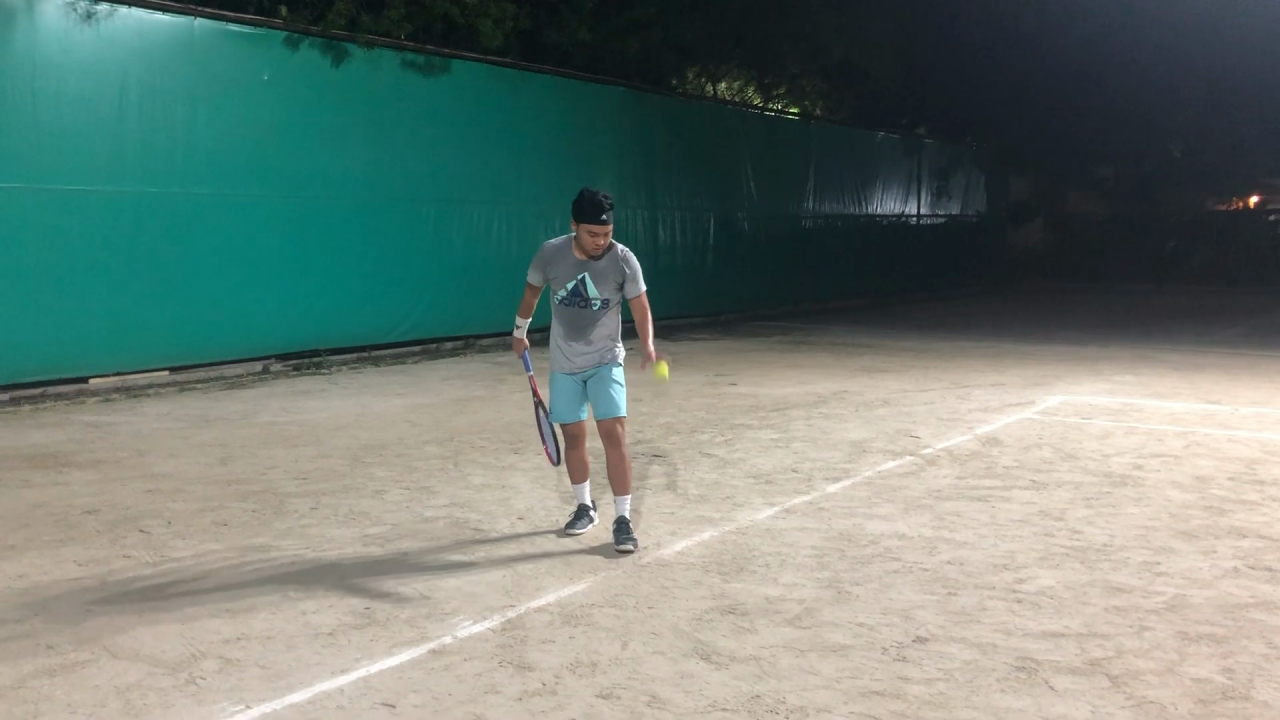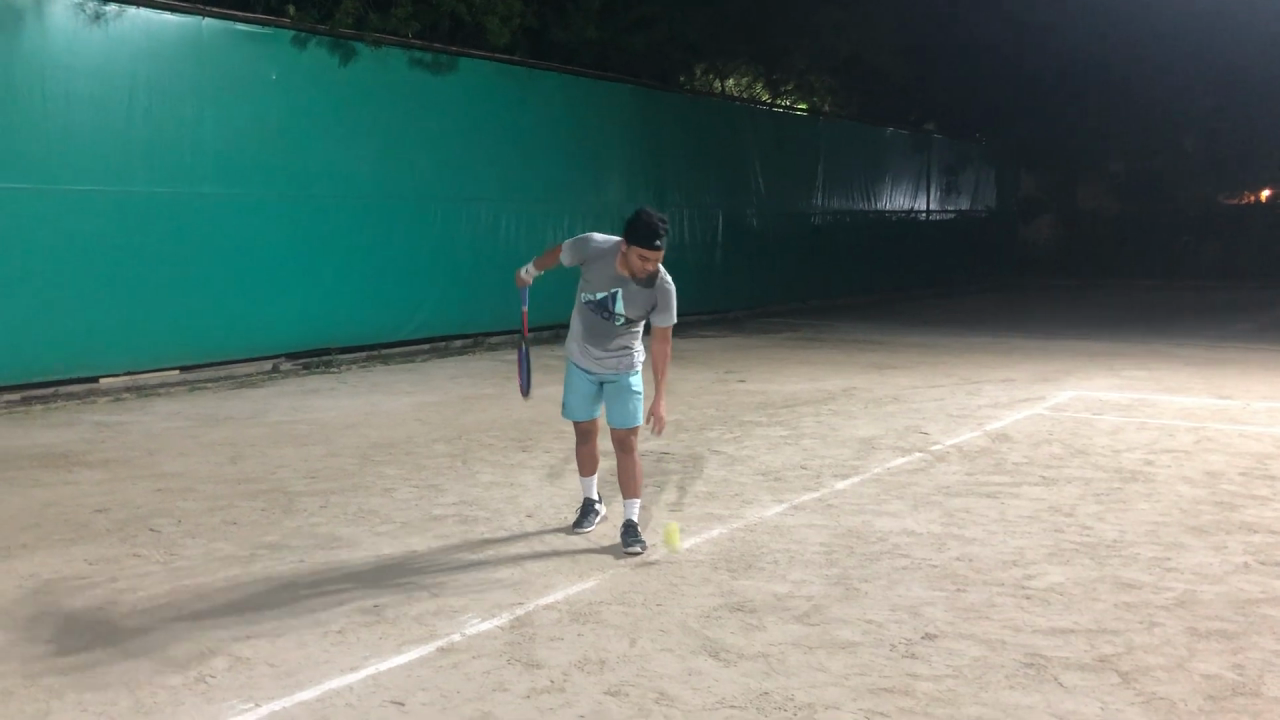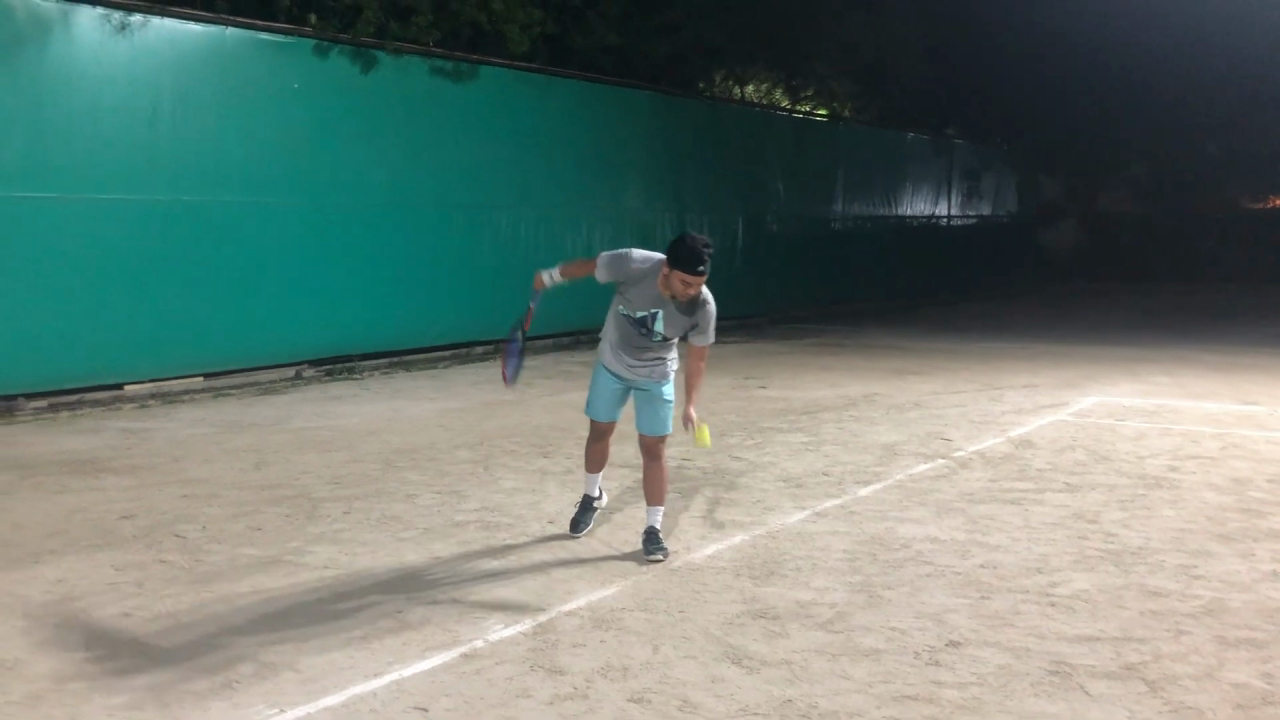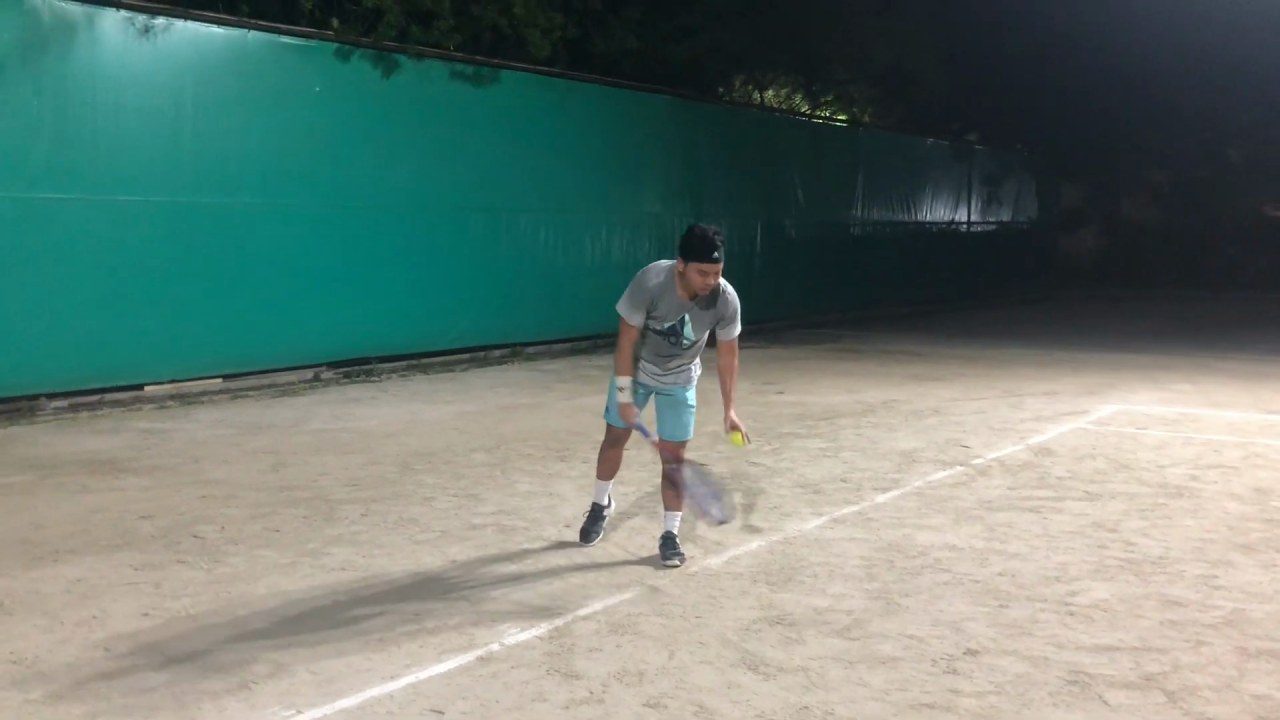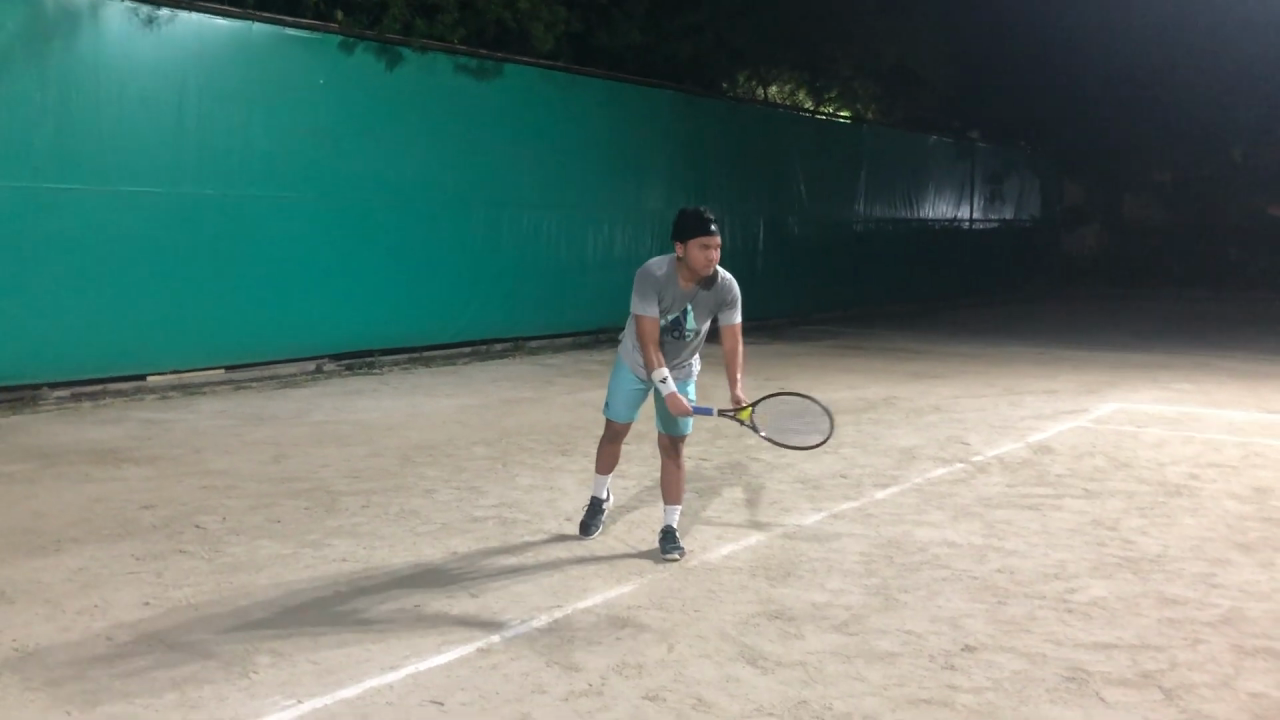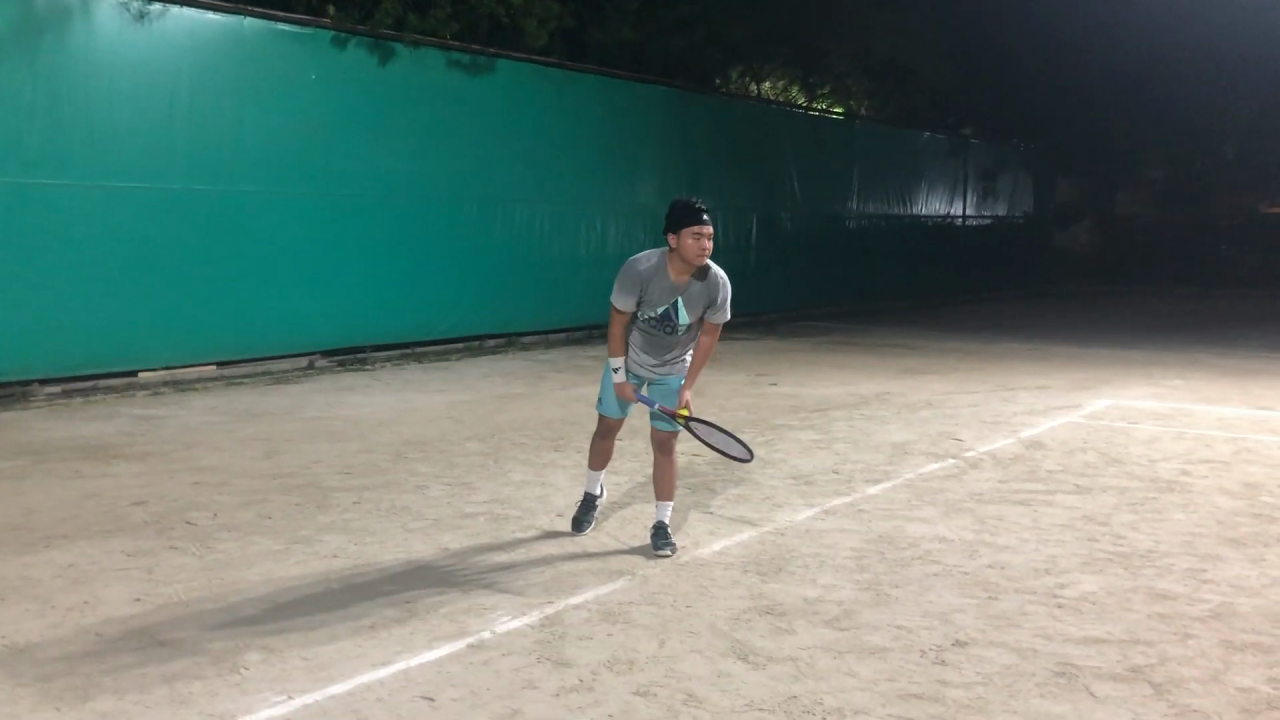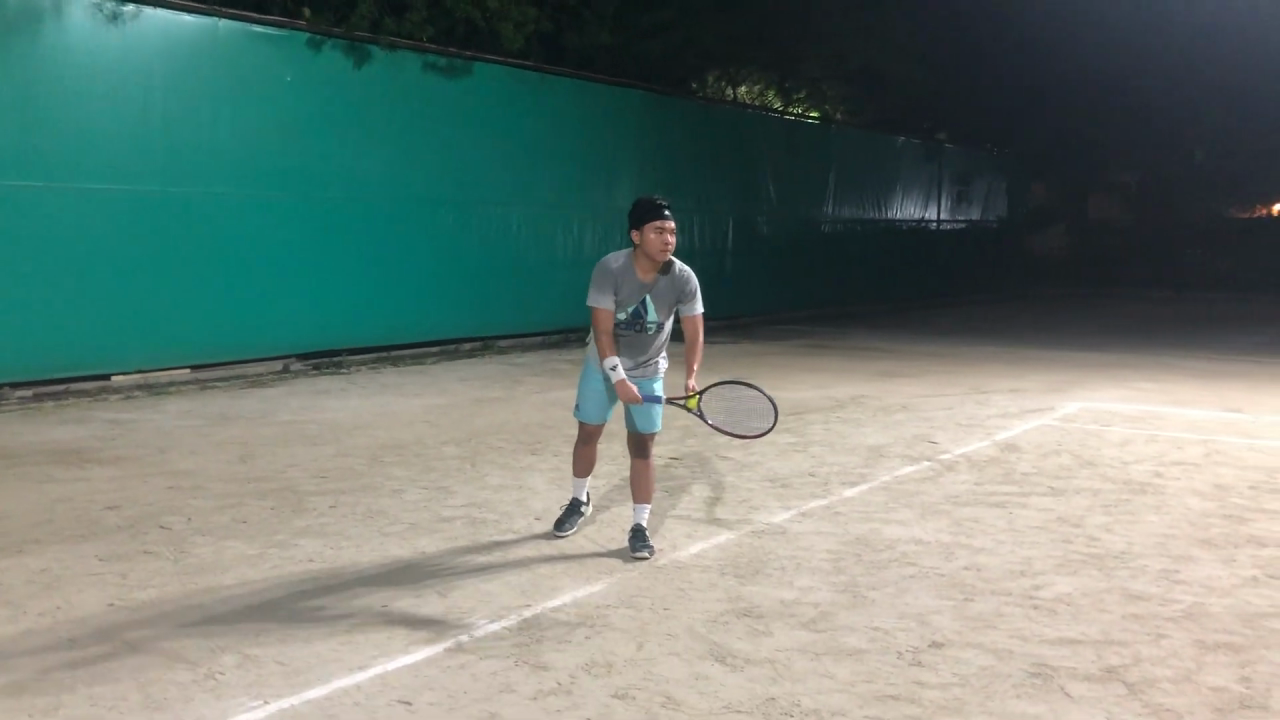
dt=0.4s
person 1, frame 1
left shoulder: (624, 260)
right shoulder: (550, 253)
left elbow: (641, 309)
right elbow: (532, 291)
left wrist: (647, 345)
right wrist: (519, 332)
left hip: (605, 362)
right hip: (564, 365)
left knee: (614, 435)
right knee: (573, 436)
left ankle: (622, 519)
right ankle: (585, 507)
person 1, frame 2
left shoulder: (662, 287)
right shoulder: (592, 247)
left elbow: (662, 341)
right elbow: (557, 253)
left wrist: (660, 398)
right wrist: (528, 271)
left hip: (624, 367)
right hip: (581, 360)
left knee: (626, 441)
right knee: (585, 432)
left ankle: (631, 522)
right ankle: (592, 501)
person 1, frame 3
left shoulder: (703, 306)
right shoulder: (633, 265)
left elbow: (698, 357)
right elbow: (588, 266)
left wrist: (690, 404)
right wrist: (550, 276)
left hip: (657, 374)
right hip: (612, 363)
left knee: (653, 448)
right knee: (599, 432)
left ankle: (653, 529)
right ankle: (592, 497)
person 1, frame 4
left shoulder: (726, 300)
right shoulder: (649, 282)
left elbow: (728, 355)
right elbow: (626, 342)
left wrist: (729, 408)
right wrist: (623, 395)
left hip: (680, 380)
right hip: (636, 370)
left knee: (674, 453)
right knee: (615, 437)
left ankle: (670, 535)
right ankle: (601, 504)
person 1, frame 5
left shoulder: (725, 287)
right shoulder: (651, 275)
left elbow: (732, 341)
right elbow: (649, 343)
left wrist: (735, 387)
right wrist: (667, 392)
left hip: (681, 372)
right hip: (635, 364)
left knee: (672, 448)
right knee: (614, 432)
left ankle: (670, 528)
right ankle: (600, 498)
person 1, frame 6
left shoulder: (717, 283)
right shoulder: (639, 269)
left elbow: (708, 336)
right elbow: (618, 325)
left wrist: (687, 387)
right wrist: (619, 377)
left hip: (672, 370)
right hip: (627, 361)
left knee: (665, 443)
right knee: (607, 428)
left ankle: (662, 525)
right ankle: (593, 493)
person 1, frame 7
left shoulder: (683, 279)
right shoulder: (609, 269)
left elbow: (694, 333)
right elbow: (603, 331)
left wrist: (691, 376)
right wrist: (618, 378)
left hip: (648, 372)
right hip: (603, 366)
left knee: (642, 446)
right knee: (588, 434)
left ankle: (639, 528)
right ankle: (579, 501)
